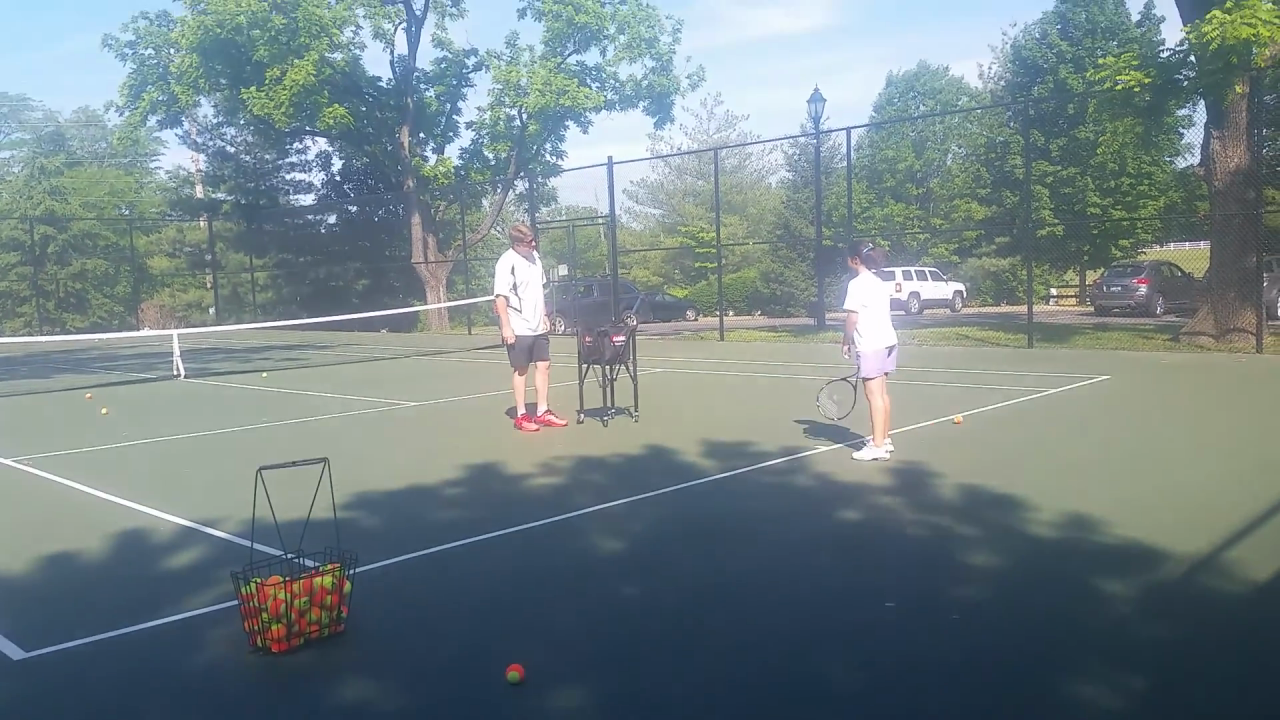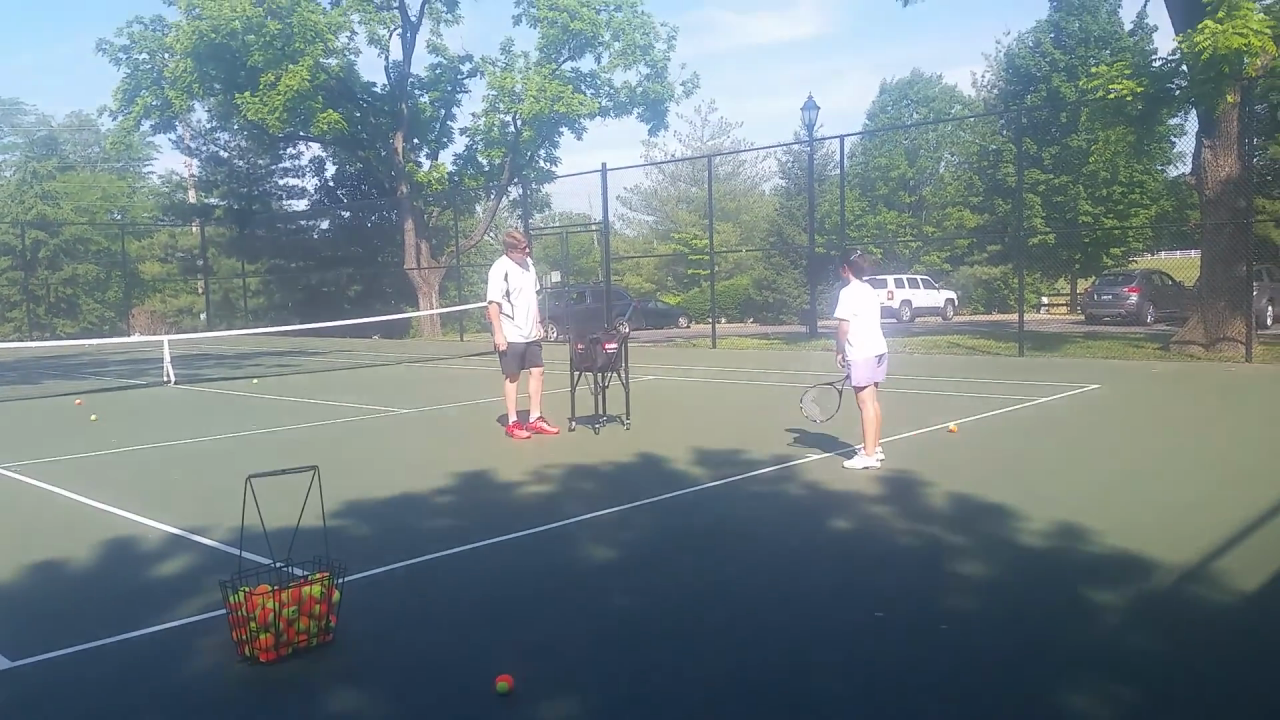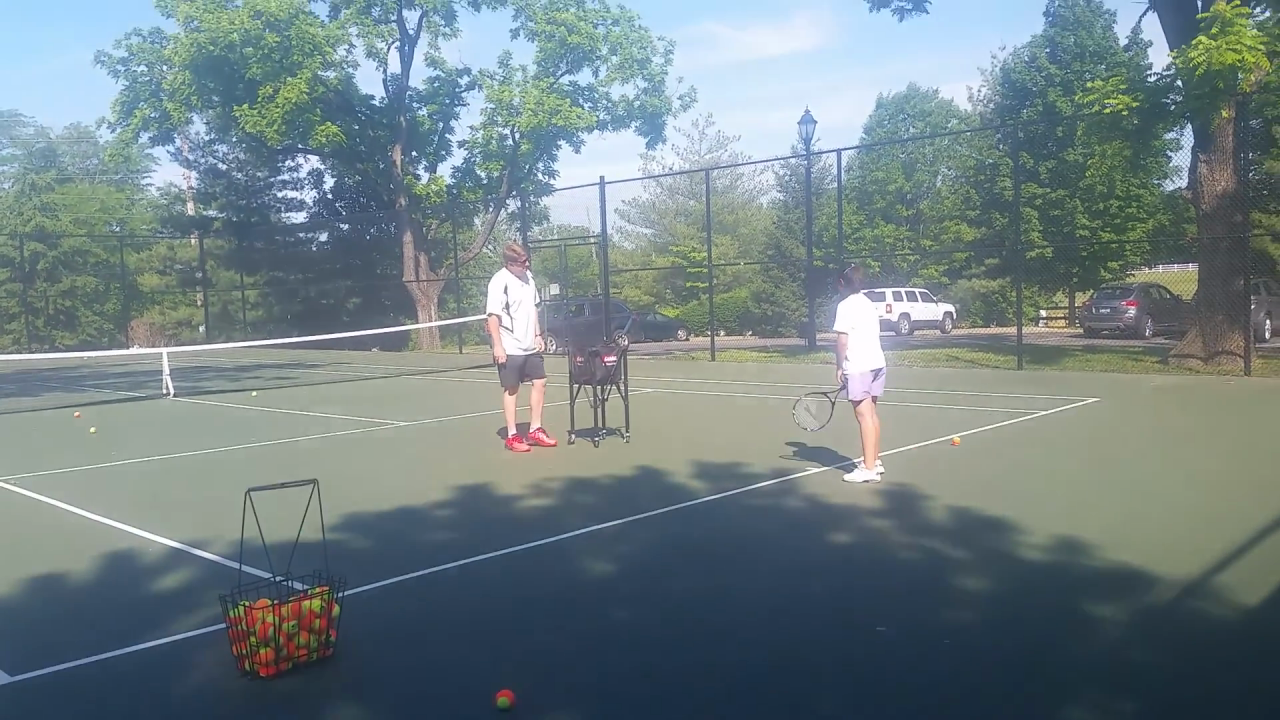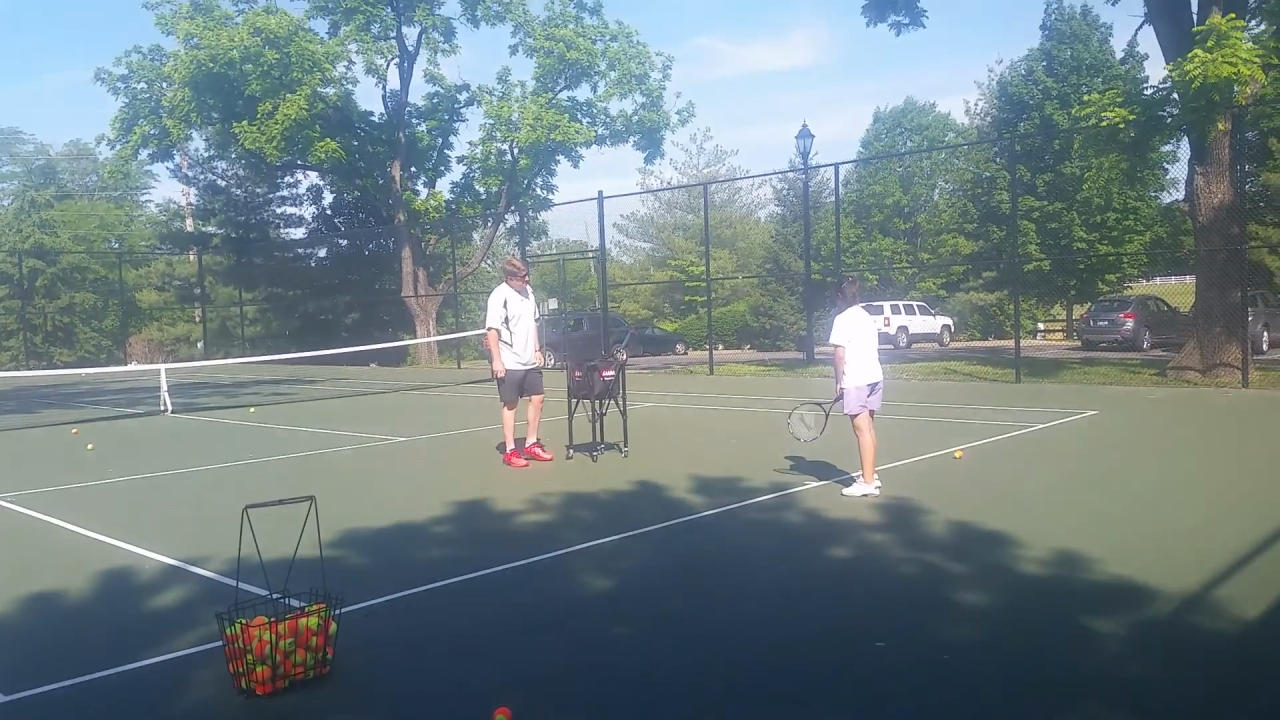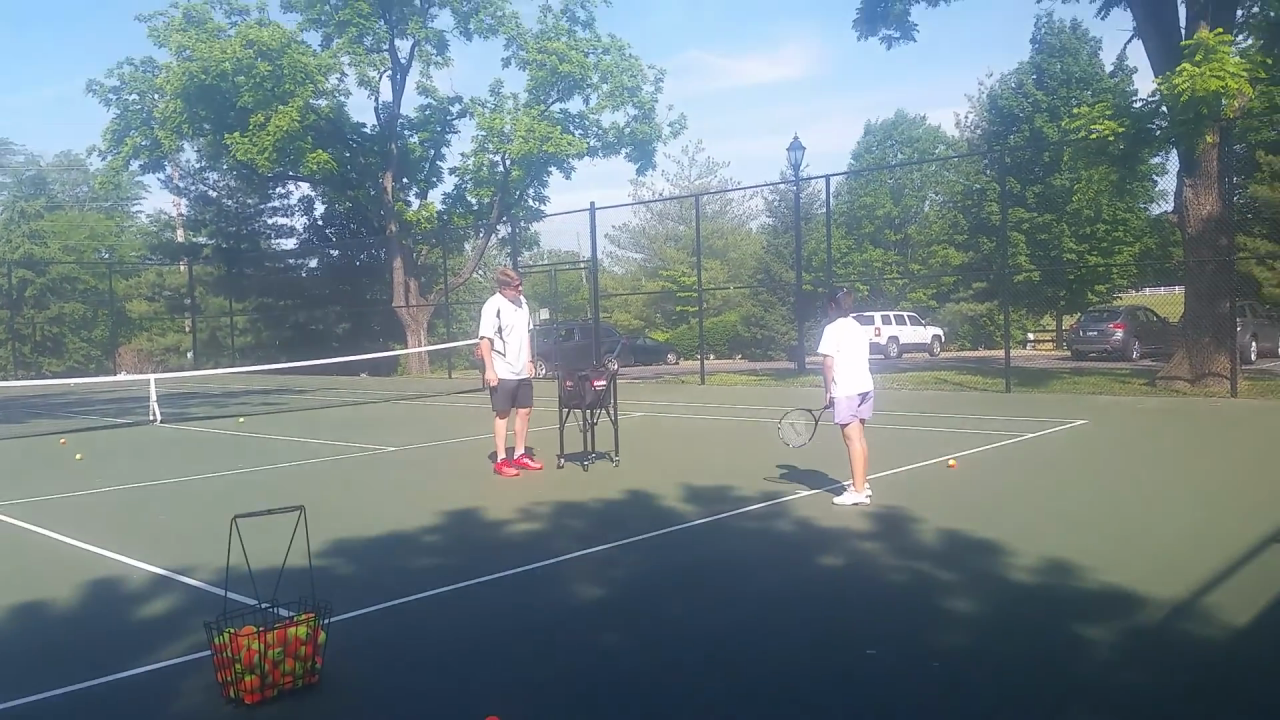
dt=0.1s
person 1, frame 1
left shoulder: (856, 283)
right shoulder: (879, 283)
left elbow: (852, 319)
left wrist: (846, 343)
left hip: (870, 344)
right hip: (888, 340)
left knee: (873, 394)
right knee: (881, 392)
left ankle: (878, 446)
right ankle: (884, 439)
person 1, frame 2
left shoulder: (848, 292)
right shoulder: (870, 290)
left elbow: (844, 328)
left wrist: (839, 352)
left hip: (861, 353)
right hip: (878, 349)
left knee: (865, 403)
right knee: (872, 400)
left ankle: (869, 455)
right ankle: (875, 448)
person 1, frame 3
left shoulder: (845, 305)
right shoulder: (869, 304)
left elbow: (843, 341)
right elbow: (871, 336)
left wrist: (840, 367)
left hip: (858, 366)
right hip: (877, 363)
left knee: (864, 416)
right knee: (871, 413)
left ankle: (869, 468)
right ankle: (874, 461)
person 1, frame 4
left shoulder: (842, 319)
right shoulder: (868, 318)
left elbow: (840, 354)
right elbow: (871, 350)
left wrist: (838, 380)
left hip: (855, 380)
right hip: (874, 376)
left knee: (862, 430)
right knee: (868, 427)
left ankle: (867, 483)
right ankle: (871, 475)
person 1, frame 5
left shoulder: (832, 329)
right shoulder: (860, 328)
left elbow: (828, 363)
right elbow: (865, 360)
left wrist: (828, 390)
left hip: (845, 390)
right hip: (865, 386)
left knee: (852, 439)
right knee: (859, 437)
left ankle: (858, 491)
right ankle: (862, 484)
person 2, frame 1
left shoulder: (534, 257)
right shoulder: (506, 263)
right elbow: (500, 296)
left wrist: (544, 315)
right wrist: (506, 326)
left hip: (538, 326)
right hip: (518, 328)
left knee: (543, 366)
right knee: (521, 370)
left ankle: (543, 413)
right ankle: (521, 416)
person 2, frame 2
left shoulder: (528, 263)
right shoulder: (500, 269)
right elbow: (493, 303)
left wrist: (538, 322)
right wrist: (498, 333)
left hip: (530, 333)
right hip: (511, 335)
left knee: (537, 372)
right knee: (512, 377)
left ankle: (535, 419)
right ankle: (513, 423)
person 2, frame 3
left shoulder: (528, 276)
right shoulder: (499, 282)
right elbow: (492, 315)
left wrist: (538, 334)
right wrist: (497, 345)
left hip: (530, 346)
right hip: (510, 348)
left knee: (539, 382)
right knee: (511, 389)
left ankle: (535, 430)
right ankle: (512, 436)
person 2, frame 4
left shoulder: (528, 291)
right shoulder: (499, 296)
right elbow: (491, 330)
left wrist: (537, 349)
right wrist: (496, 359)
left hip: (529, 360)
right hip: (509, 362)
left knee: (537, 398)
right knee: (511, 404)
left ankle: (531, 444)
right ankle: (510, 451)
person 2, frame 5
left shoulder: (522, 302)
right shoulder: (493, 306)
right elbow: (485, 339)
left wrist: (530, 360)
right wrist: (489, 369)
left hip: (522, 371)
right hip: (502, 372)
left knee: (524, 411)
right knee: (503, 414)
left ankle: (519, 455)
right ankle: (501, 460)
